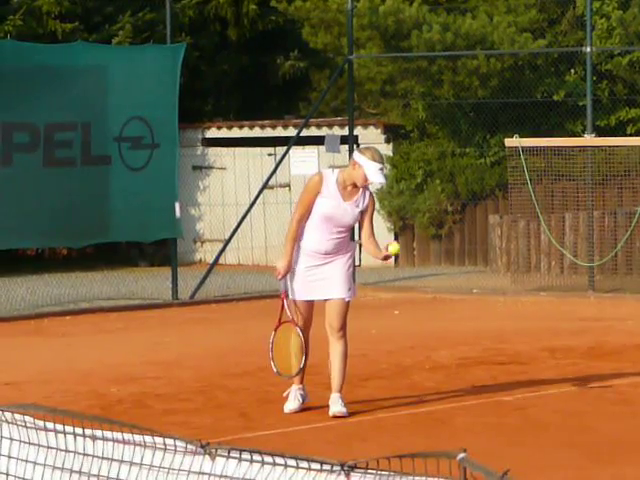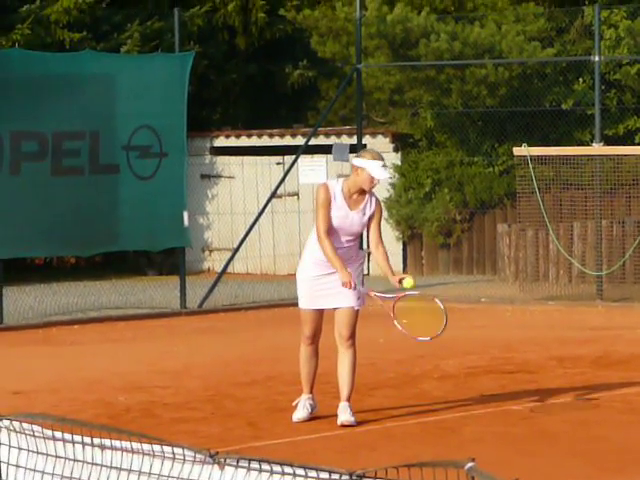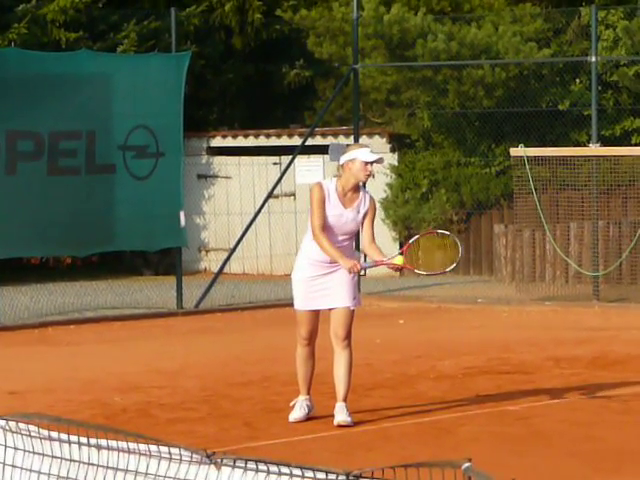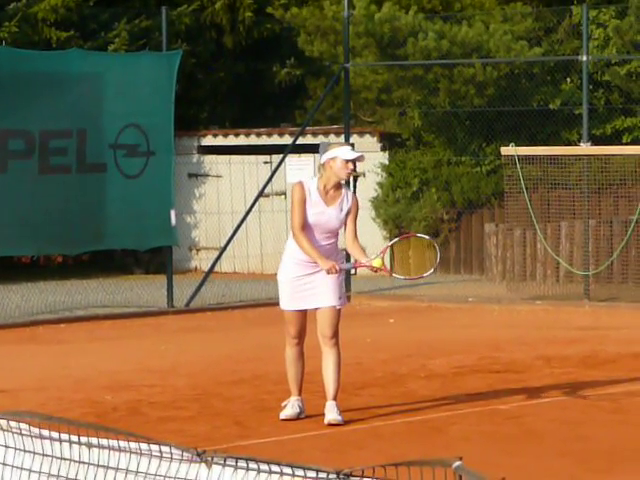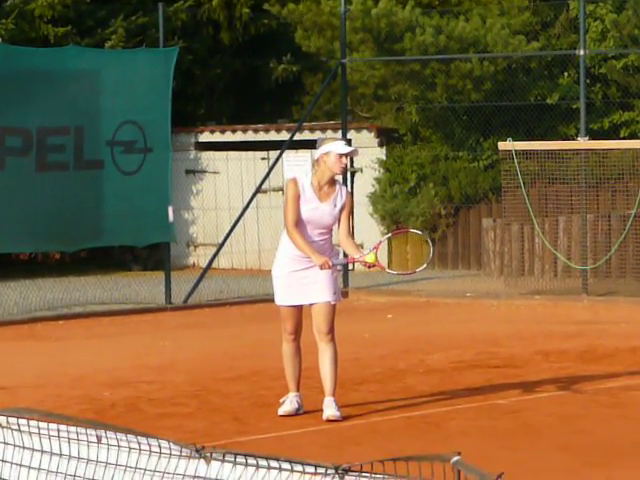
dt=0.5s
person 1, frame 1
left shoulder: (368, 199)
right shoulder: (320, 180)
left elbow: (367, 236)
right elbow: (297, 219)
left wrist: (379, 254)
right wrist: (286, 257)
left hip: (339, 262)
right hip: (305, 260)
left knee: (337, 330)
right knee: (301, 328)
left ankle: (336, 396)
right ankle: (298, 389)
person 1, frame 2
left shoulder: (374, 204)
right shoulder: (327, 190)
left elbow: (376, 245)
right elbow: (322, 235)
left wrist: (392, 275)
right wrist: (340, 270)
left hip: (350, 270)
right hip: (315, 268)
left knee: (346, 339)
right knee: (309, 338)
left ankle: (344, 405)
right ankle: (306, 399)
person 1, frame 3
left shoulder: (368, 202)
right shoulder: (321, 189)
left elbow: (367, 242)
right elbow: (318, 232)
left wrist: (387, 260)
right wrist: (342, 259)
left hip: (343, 272)
right hip: (310, 268)
left knee: (342, 339)
right knee: (305, 339)
left ankle: (341, 405)
right ankle: (304, 400)
person 1, frame 4
left shoulder: (350, 200)
right shoulder: (302, 189)
left elbow: (351, 240)
right elbow: (298, 231)
left wrist: (368, 260)
right wrist: (320, 259)
left hip: (329, 272)
right hip: (296, 269)
left knee: (330, 339)
right knee: (294, 339)
left ankle: (331, 404)
right ankle: (295, 400)
person 1, frame 5
left shoulder: (344, 195)
right shoulder: (296, 185)
left elbow: (344, 235)
right elbow: (291, 227)
left wrist: (361, 256)
right wrist: (314, 255)
left hip: (322, 269)
right hip: (289, 266)
left knee: (325, 335)
right knee: (290, 335)
left ankle: (330, 401)
right ankle: (293, 396)
